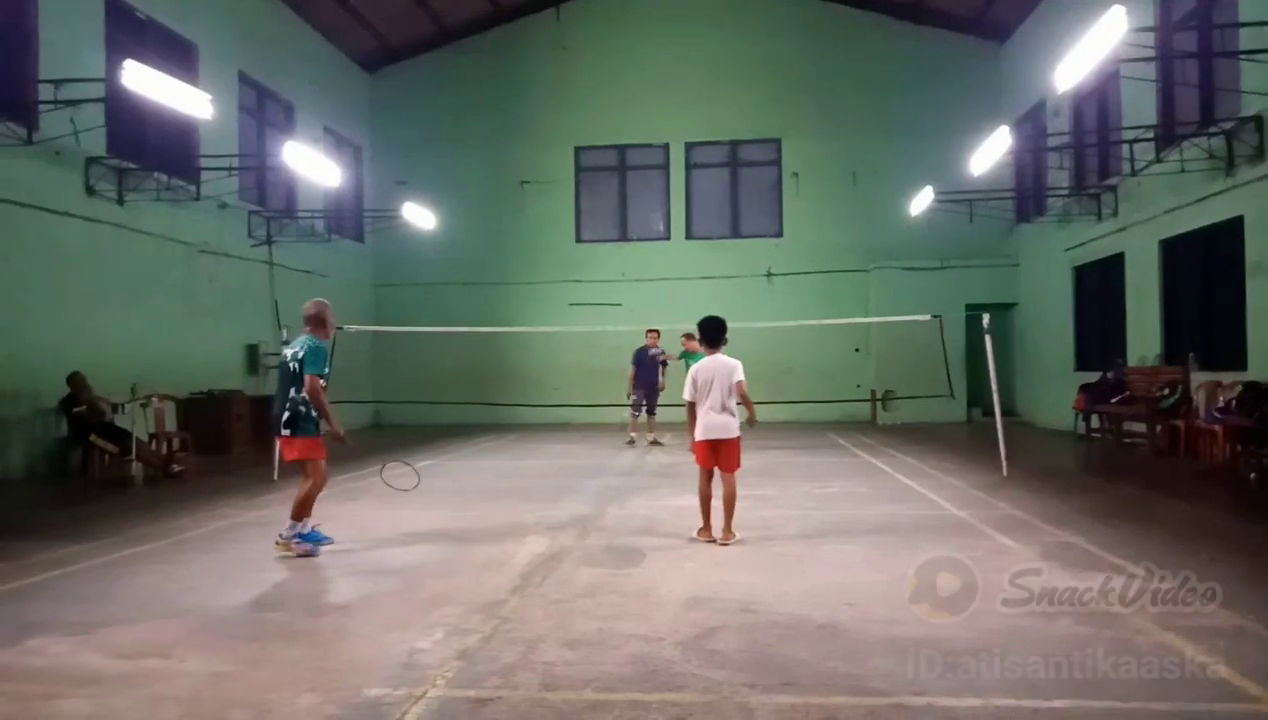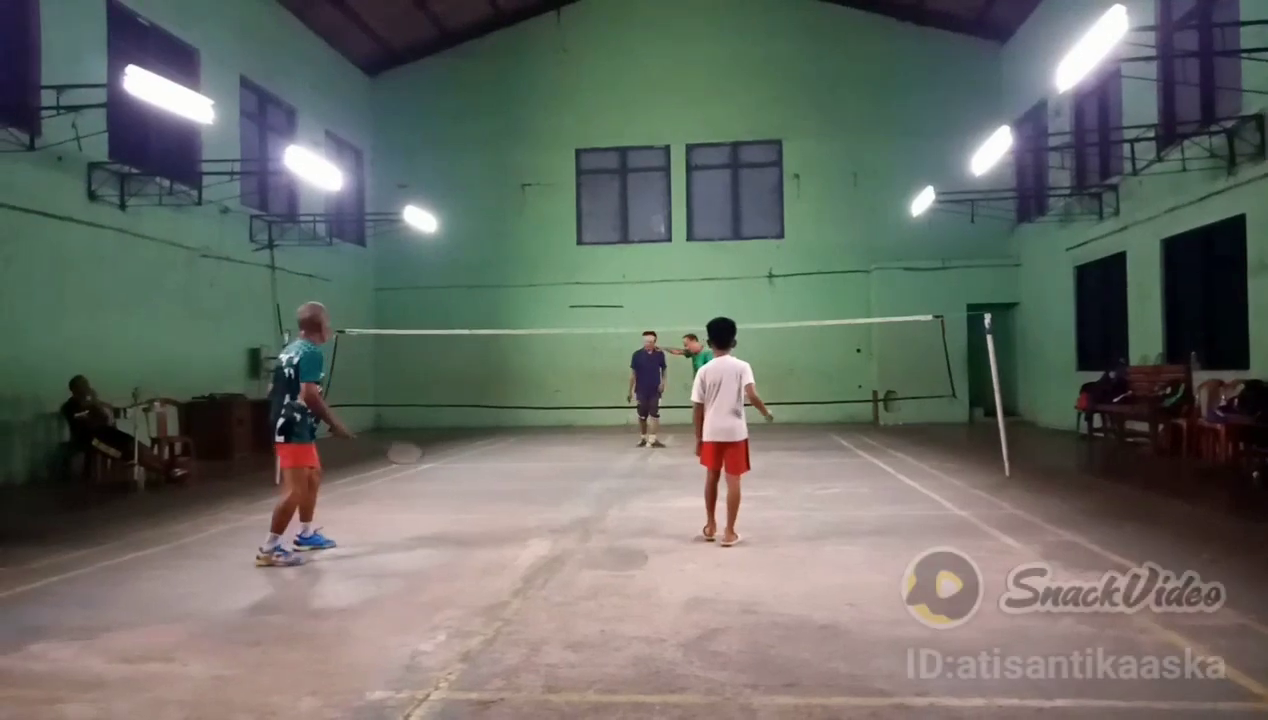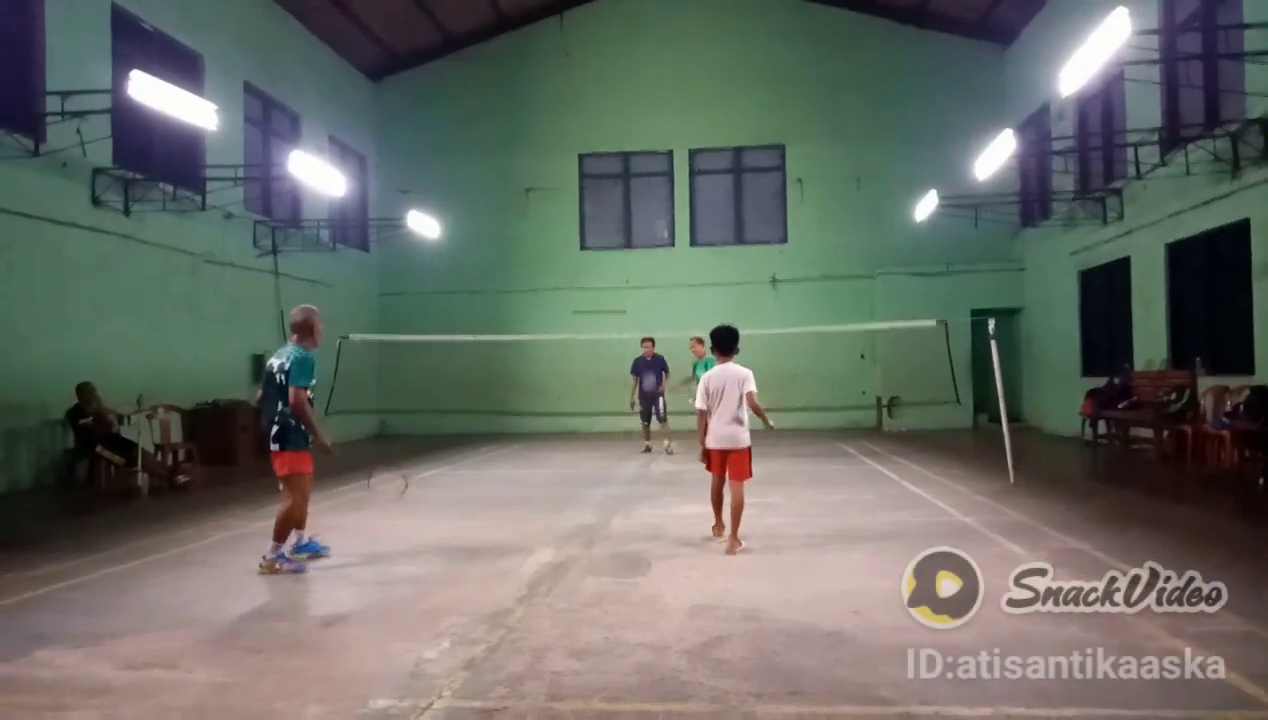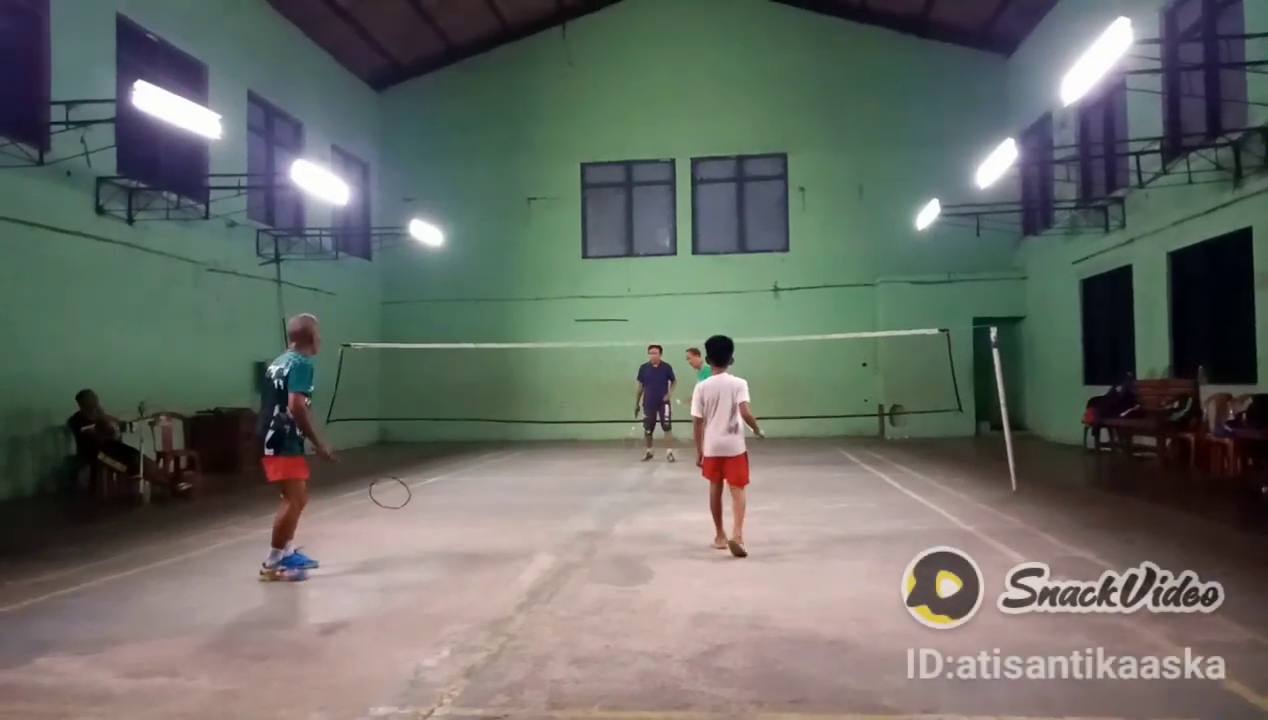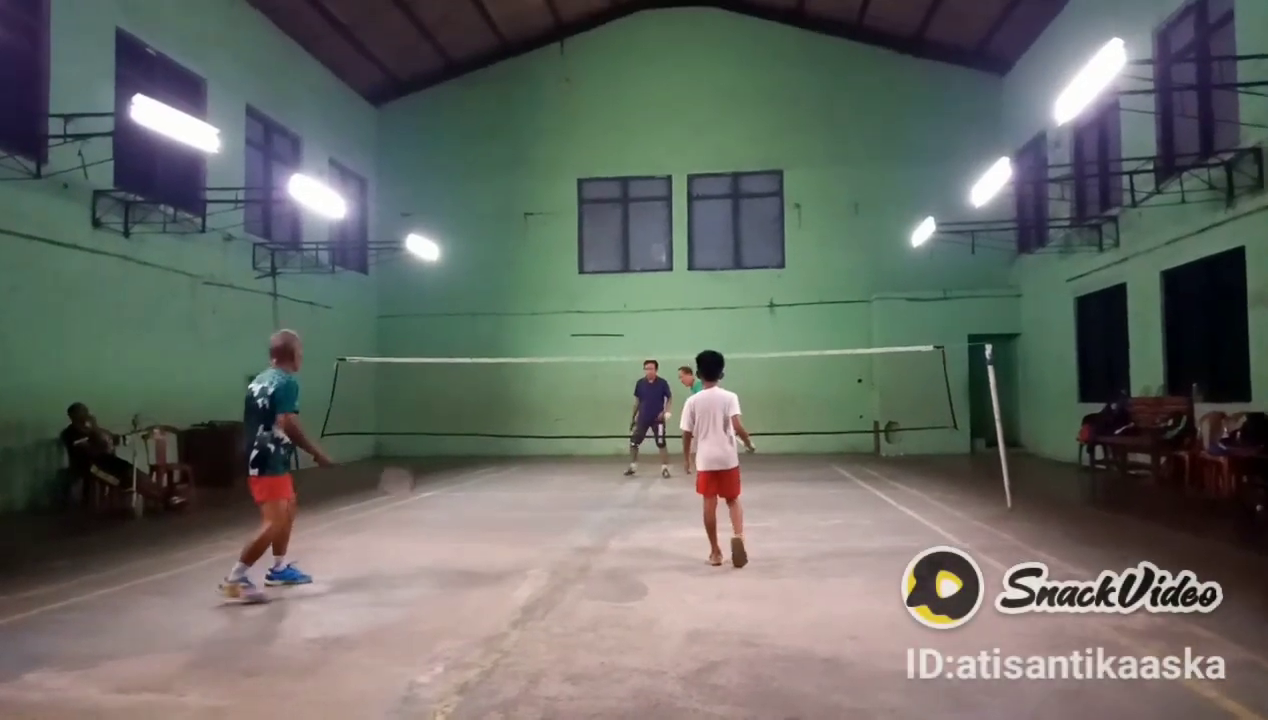
dt=0.3s
person 1, frame 1
left shoulder: (294, 346)
right shoulder: (316, 347)
right elbow: (312, 388)
right wrist: (332, 423)
left hip: (287, 421)
right hip: (300, 424)
left knee: (312, 476)
right knee: (317, 478)
left ankle: (304, 529)
right ankle: (288, 533)
person 1, frame 2
left shoulder: (289, 351)
right shoulder: (311, 353)
left elbow: (273, 390)
right elbow: (310, 395)
right wrist: (335, 423)
left hip: (286, 426)
right hip: (296, 431)
left knee: (313, 477)
right knee: (295, 489)
left ankle: (307, 534)
right ankle: (269, 548)
person 1, frame 3
left shoulder: (279, 356)
right shoulder: (303, 357)
left elbow: (261, 397)
right elbow: (297, 401)
right wrist: (318, 435)
left hip: (277, 434)
right hip: (290, 437)
left knee: (302, 488)
right knee: (295, 495)
left ankle: (302, 540)
right ankle: (272, 557)
person 1, frame 4
left shoulder: (278, 363)
right shoulder: (302, 364)
right elbow: (297, 406)
right wrist: (318, 443)
left hip: (273, 440)
right hip: (285, 443)
left knee: (296, 498)
right knee: (294, 501)
left ankle: (287, 553)
right ankle: (272, 564)
person 1, frame 5
left shoulder: (259, 381)
right shoulder: (286, 383)
right elbow: (288, 424)
right wrist: (316, 453)
left hip: (259, 458)
right hip: (269, 462)
left knee: (288, 511)
right knee: (274, 522)
left ankle: (280, 568)
right ankle: (234, 579)
person 2, frame 1
left shoulder: (696, 369)
right shoulder: (733, 365)
left elbow: (690, 406)
right elbow: (742, 392)
left wrist: (692, 434)
right wrist: (752, 414)
left hip: (704, 431)
right hip: (728, 429)
left knee: (705, 479)
right knee: (728, 478)
left ankle: (706, 529)
right ankle: (727, 531)
person 2, frame 2
left shoulder: (704, 371)
right shoulder: (742, 367)
left elbow: (698, 408)
right elbow: (752, 396)
left wrist: (698, 438)
right wrist: (766, 412)
left hip: (711, 433)
right hip: (735, 432)
left knee: (712, 478)
right knee: (733, 480)
left ankle: (711, 525)
right ankle: (729, 532)
person 2, frame 3
left shoulder: (707, 378)
right shoulder: (744, 374)
left elbow: (702, 414)
right elbow: (752, 403)
left wrist: (702, 445)
right wrist: (767, 421)
left hip: (715, 439)
right hip: (738, 438)
left knee: (717, 483)
right knee: (737, 487)
left ankle: (719, 526)
right ankle: (733, 538)
person 2, frame 4
left shoulder: (702, 387)
right shoulder: (739, 384)
left elbow: (698, 422)
right elbow: (745, 414)
left wrist: (699, 450)
right wrist: (758, 431)
left hip: (712, 447)
right hip: (734, 446)
left knee: (716, 490)
right knee: (738, 491)
left ankle: (720, 535)
right ankle: (736, 534)
person 2, frame 5
left shoulder: (693, 402)
right shoulder: (729, 397)
left elbow: (687, 435)
right elbow: (738, 427)
left wrist: (687, 458)
right wrist: (748, 443)
left hip: (705, 461)
right hip: (728, 459)
left knee: (709, 505)
right knee: (733, 500)
left ankle: (715, 552)
right ankle: (737, 536)
